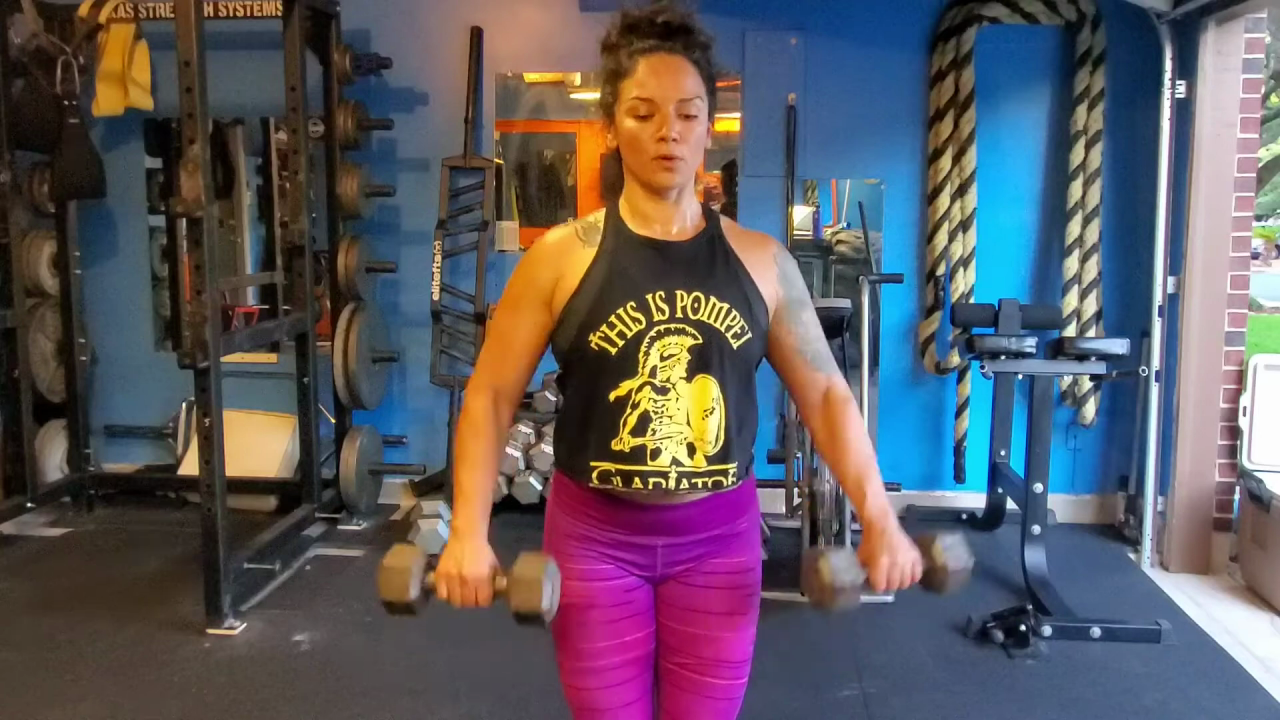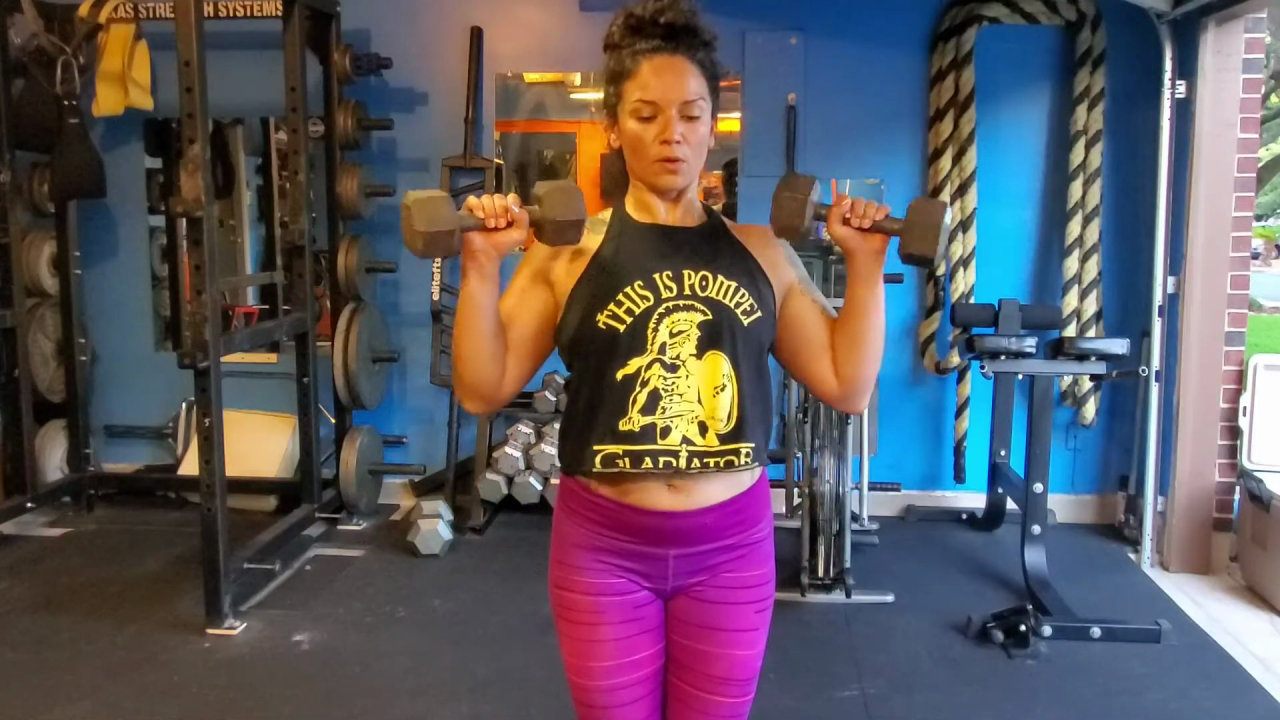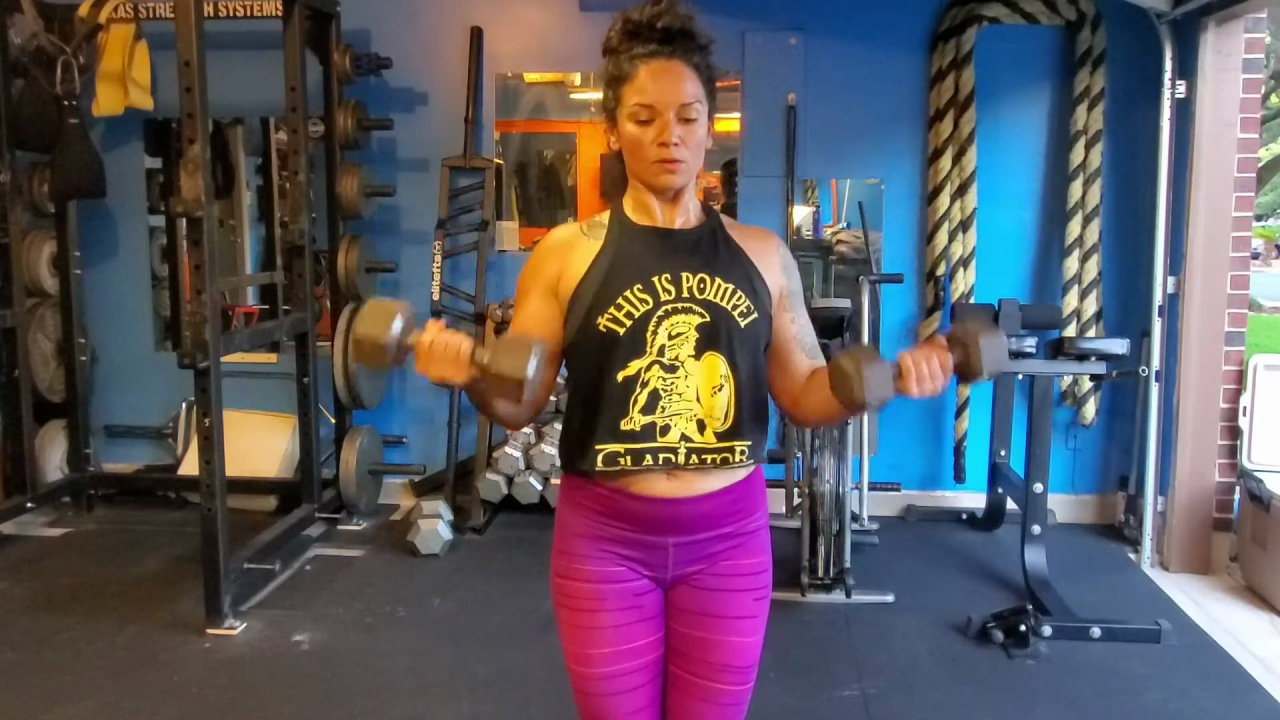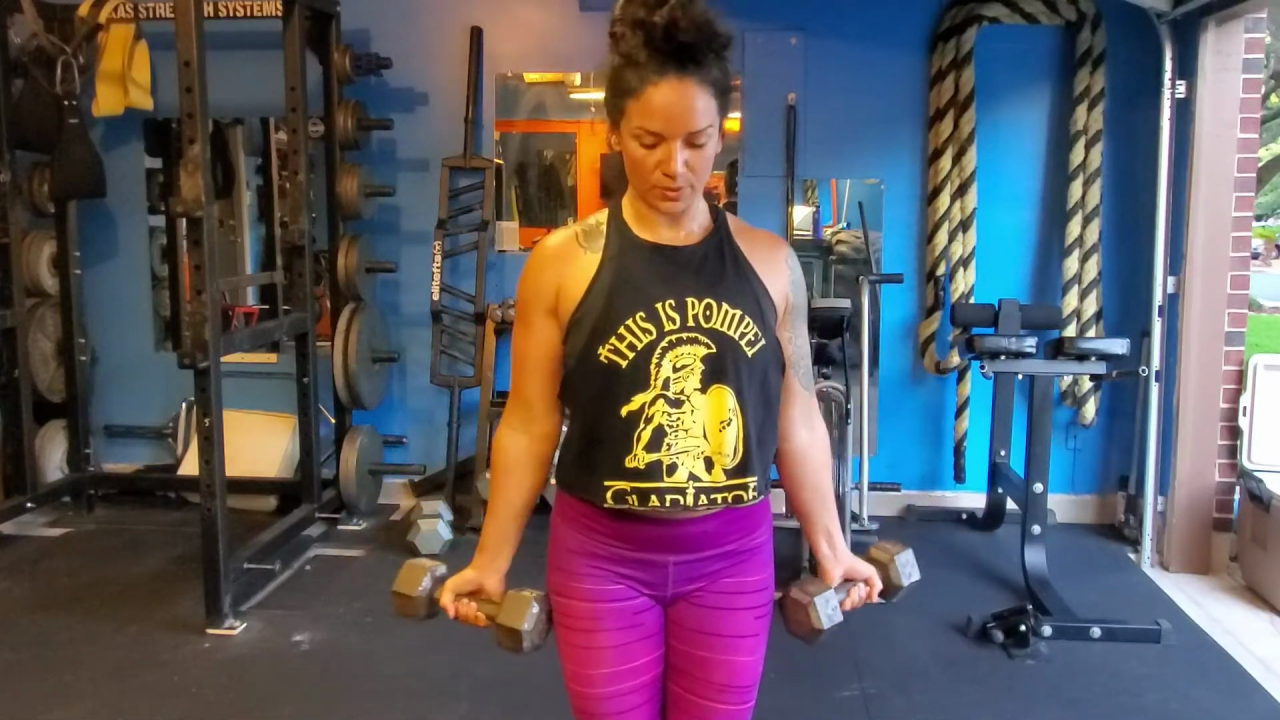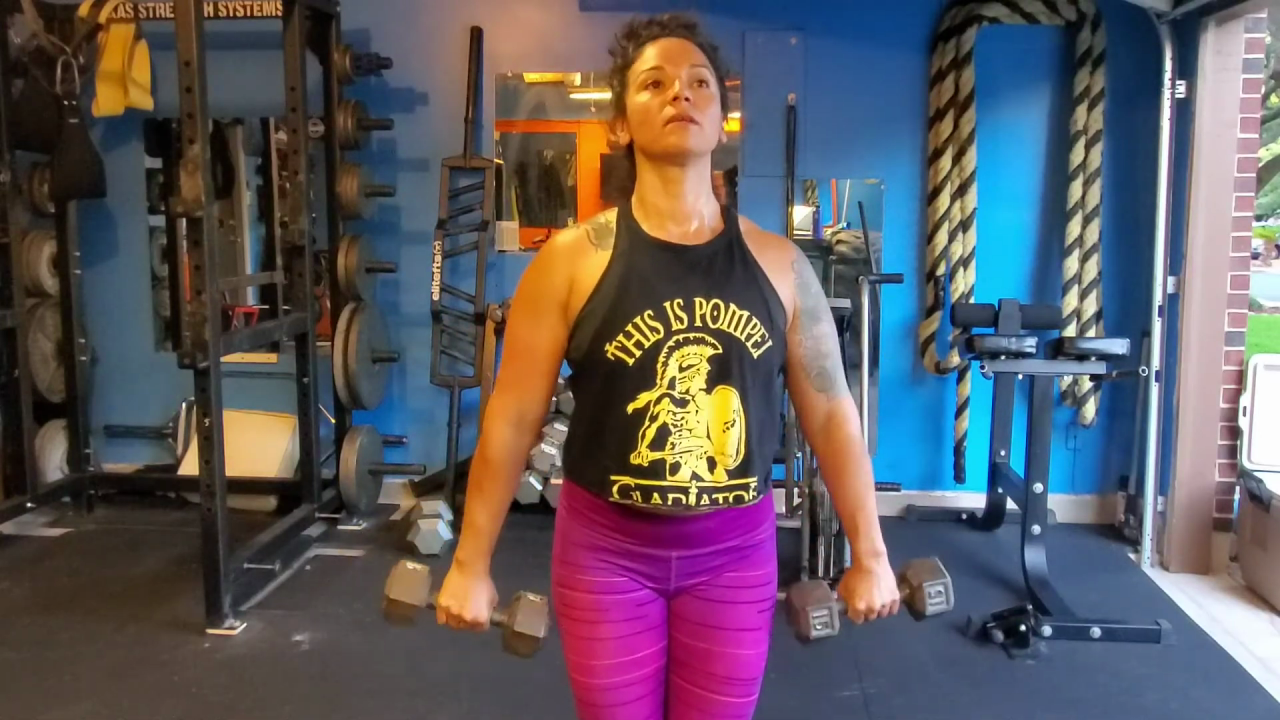
dt=1s
person 1, frame 1
left shoulder: (760, 259)
right shoulder: (563, 255)
left elbow: (824, 393)
right elbow: (491, 395)
left wrist: (878, 520)
right wrist: (470, 530)
left hip: (717, 538)
right hip: (595, 536)
person 1, frame 2
left shoulder: (762, 253)
right shoulder: (566, 250)
left elbow: (849, 388)
right elbow: (482, 392)
left wrist: (866, 263)
right wrist: (480, 266)
left hip: (731, 544)
right hip: (603, 543)
person 1, frame 3
left shoulder: (762, 254)
right shoulder: (568, 251)
left elbow: (803, 388)
right elbow: (515, 399)
right wrist: (470, 375)
left hip: (728, 537)
right hip: (604, 535)
person 1, frame 4
left shoulder: (771, 262)
right shoulder: (562, 262)
left elbow: (797, 418)
right elbow: (529, 423)
left wrist: (831, 548)
right wrist: (491, 561)
left hip: (731, 557)
right hip: (602, 555)
person 1, frame 5
left shoulder: (778, 263)
right shoulder: (572, 260)
left elbow: (832, 415)
right elbow: (509, 421)
left wrist: (869, 556)
right wrist: (471, 565)
left hip: (732, 551)
right hip: (607, 548)
